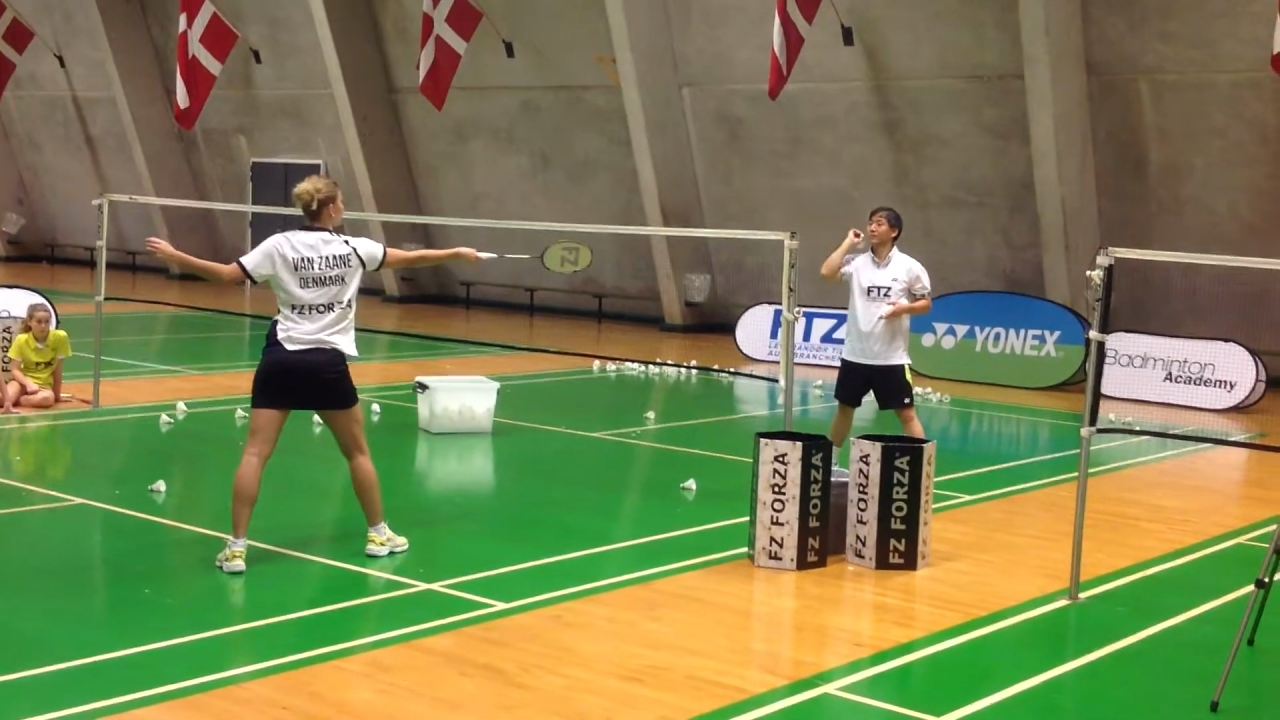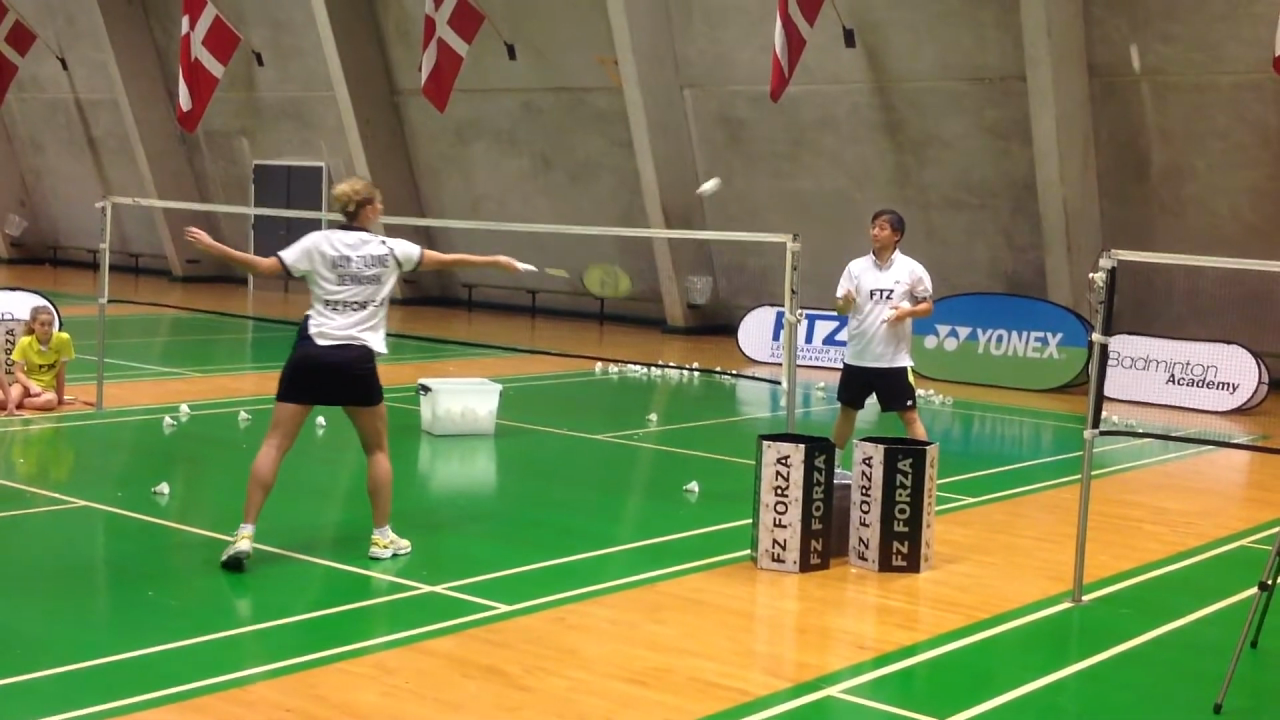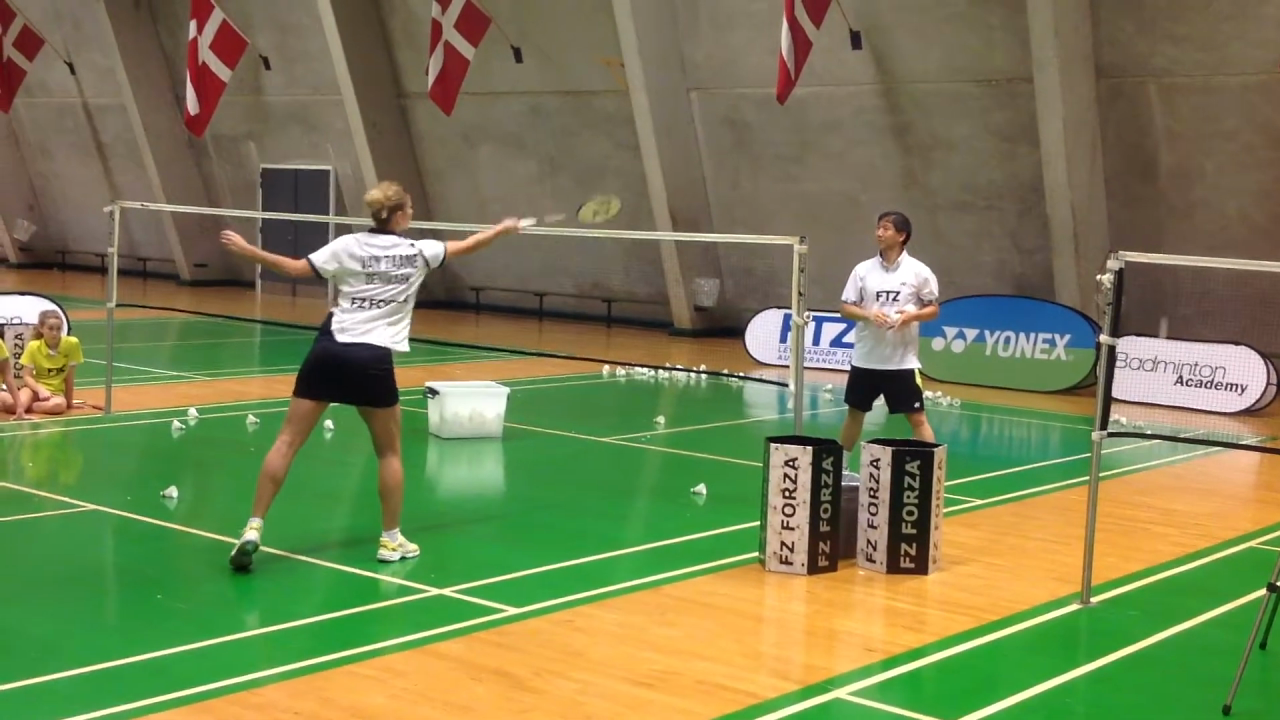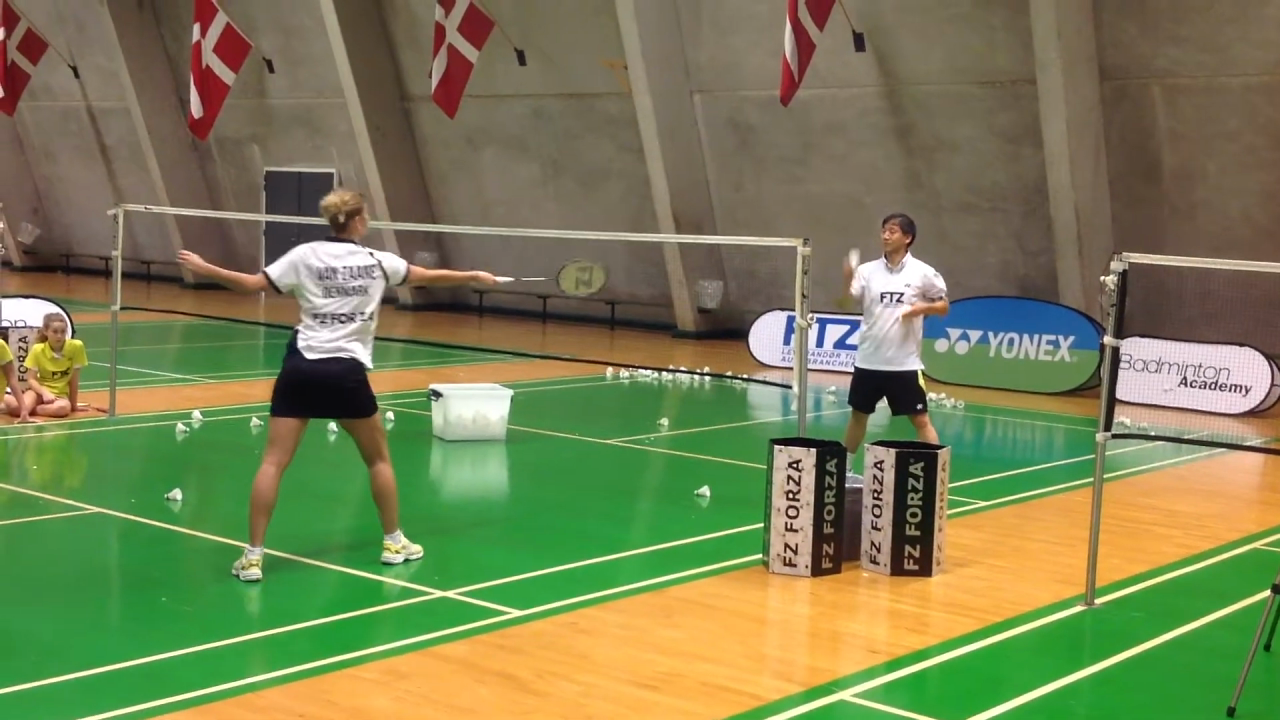
dt=0.4s
person 1, frame 1
left shoulder: (280, 245)
right shoulder: (353, 249)
left elbow: (227, 274)
right elbow: (411, 258)
left wrist: (175, 256)
right wrist: (457, 253)
left hip: (281, 360)
right hip: (327, 364)
left knee: (255, 454)
right knee: (358, 452)
left ankle: (236, 547)
right ankle: (378, 534)
person 1, frame 2
left shoulder: (318, 243)
right shoulder: (389, 249)
left elbow: (265, 268)
right elbow: (446, 260)
left wrist: (214, 247)
right wrist: (496, 261)
left hip: (309, 355)
right hip: (355, 361)
left knee: (275, 445)
right knee: (377, 450)
left ankle: (244, 535)
right ankle: (382, 537)
person 1, frame 3
left shoulder: (348, 245)
right shoulder: (418, 252)
left elbow: (296, 269)
right elbow: (466, 245)
left wrist: (247, 250)
right wrist: (503, 228)
left hip: (328, 352)
right hip: (373, 361)
left knee: (287, 441)
right knee: (389, 452)
left ankle: (253, 528)
right ankle: (391, 539)
person 1, frame 4
left shoulder: (305, 255)
right shoulder: (377, 262)
left elbow: (252, 284)
right elbow: (432, 276)
left wrist: (203, 267)
right wrist: (474, 275)
left hip: (301, 369)
right hip: (347, 373)
left knee: (273, 462)
right knee: (378, 458)
left ankle: (253, 555)
right ankle: (394, 542)
person 2, frame 1
left shoulder: (910, 267)
right shoulder: (856, 262)
left elbow: (926, 303)
right elbow: (827, 272)
left wrist: (905, 307)
right wrist: (848, 243)
left hip: (892, 357)
right hip: (855, 354)
left knee: (907, 414)
right knee: (845, 408)
right ankle: (829, 462)
person 2, frame 2
left shoulder: (912, 269)
right shoulder: (856, 267)
left elbow: (927, 306)
right elbow: (839, 306)
left wrist: (907, 311)
right wrist: (846, 303)
left hip: (895, 359)
right hip: (857, 357)
left knee: (909, 416)
right knee: (847, 411)
person 2, frame 3
left shoulder: (919, 272)
right shoulder: (862, 269)
left elbow: (933, 309)
right elbow: (846, 308)
left wrist: (911, 316)
right wrist: (869, 315)
left hip: (902, 362)
right hip: (865, 359)
left knee: (917, 418)
right knee: (855, 413)
right ankle: (840, 466)
person 2, frame 4
left shoulder: (924, 273)
right shoulder: (867, 270)
left elbow: (944, 306)
left wrist: (924, 307)
right wrist: (847, 277)
left hip: (905, 363)
right hip: (868, 360)
left knee: (920, 420)
right knee: (858, 415)
